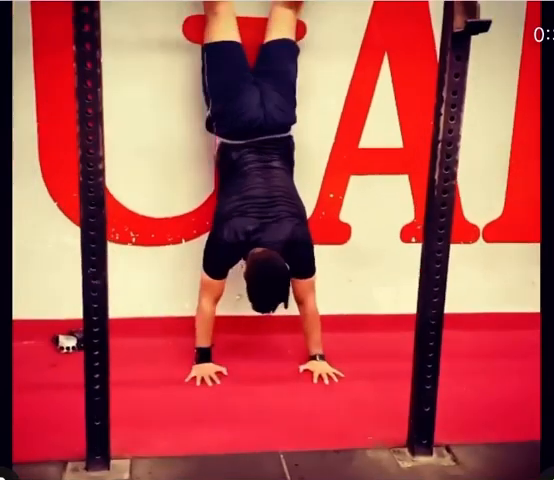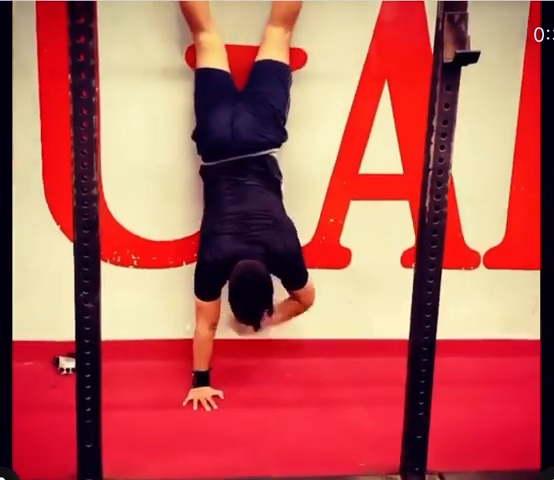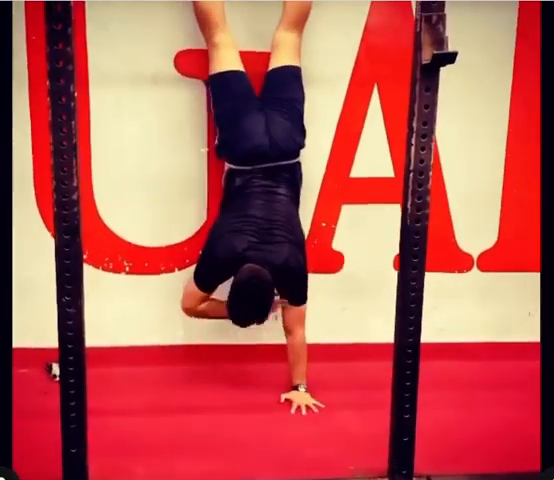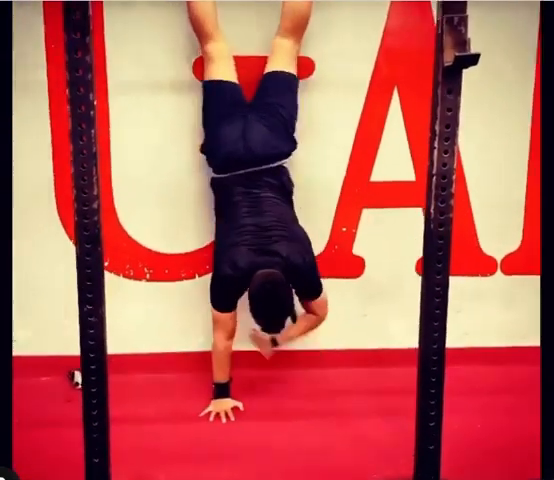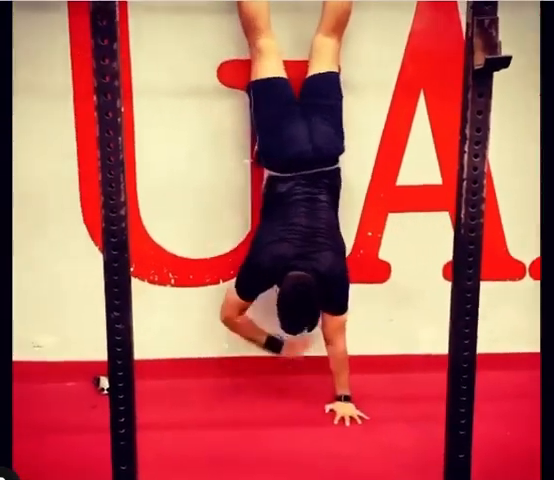
dt=0.5s
person 1, frame 1
left shoulder: (297, 237)
right shoulder: (226, 237)
left elbow: (307, 301)
right elbow: (208, 300)
left wrist: (318, 356)
right wrist: (202, 358)
left hip: (273, 121)
right hip: (238, 122)
person 1, frame 2
left shoulder: (284, 249)
right shoulder: (215, 256)
left elbow: (307, 297)
right elbow: (205, 324)
left wrist: (262, 320)
right wrist: (199, 382)
left hip: (257, 141)
right hip: (220, 142)
right knee: (207, 37)
person 1, frame 3
left shoulder: (290, 261)
right shoulder: (220, 252)
left elbow: (295, 330)
left wrist: (300, 387)
left hip: (279, 145)
right hip: (245, 145)
left knee: (287, 36)
right knee: (219, 39)
person 1, frame 4
left shoulder: (300, 260)
right shoulder: (230, 269)
right elbow: (222, 336)
left wrist: (275, 338)
right wrist: (220, 392)
left hip: (266, 149)
right hip: (230, 153)
left knee: (286, 41)
right knee: (214, 46)
person 1, frame 5
left shoulder: (332, 270)
right shoulder: (263, 261)
left elbow: (335, 341)
right elbow: (234, 316)
left wrist: (344, 397)
right wrist: (276, 344)
left hip: (319, 149)
right hip: (286, 151)
left knee: (327, 38)
right knee: (263, 42)
